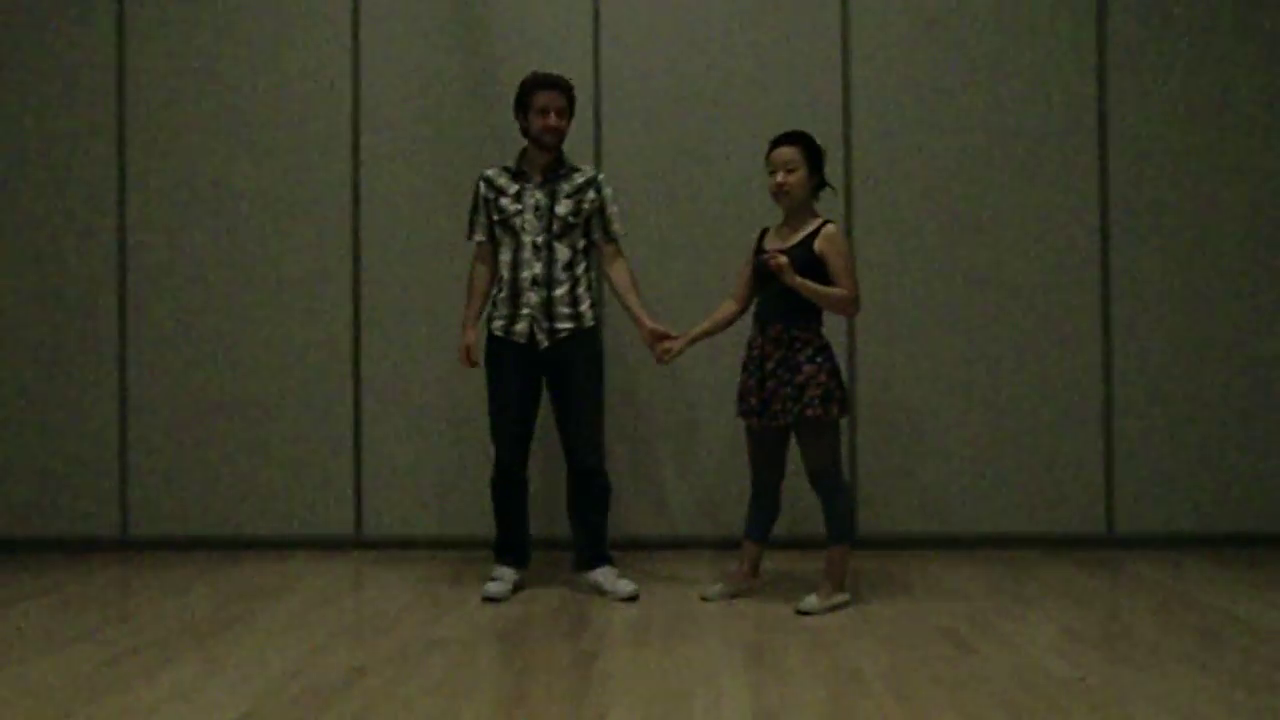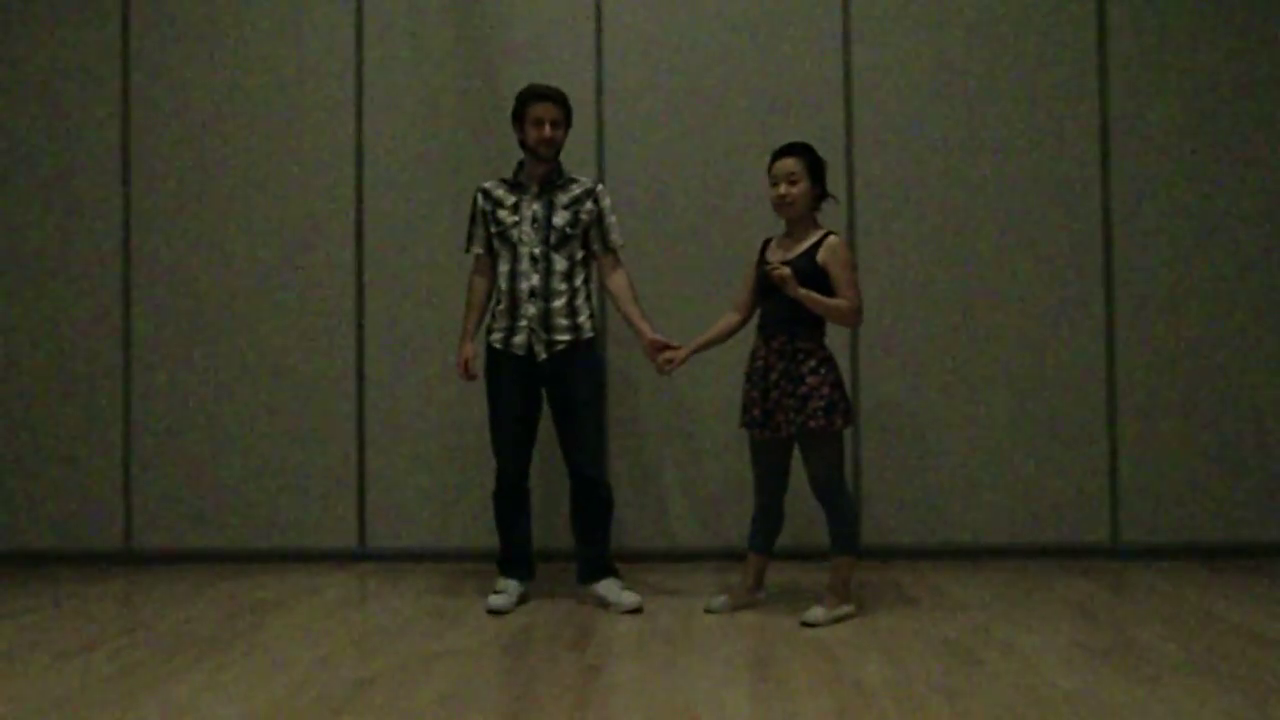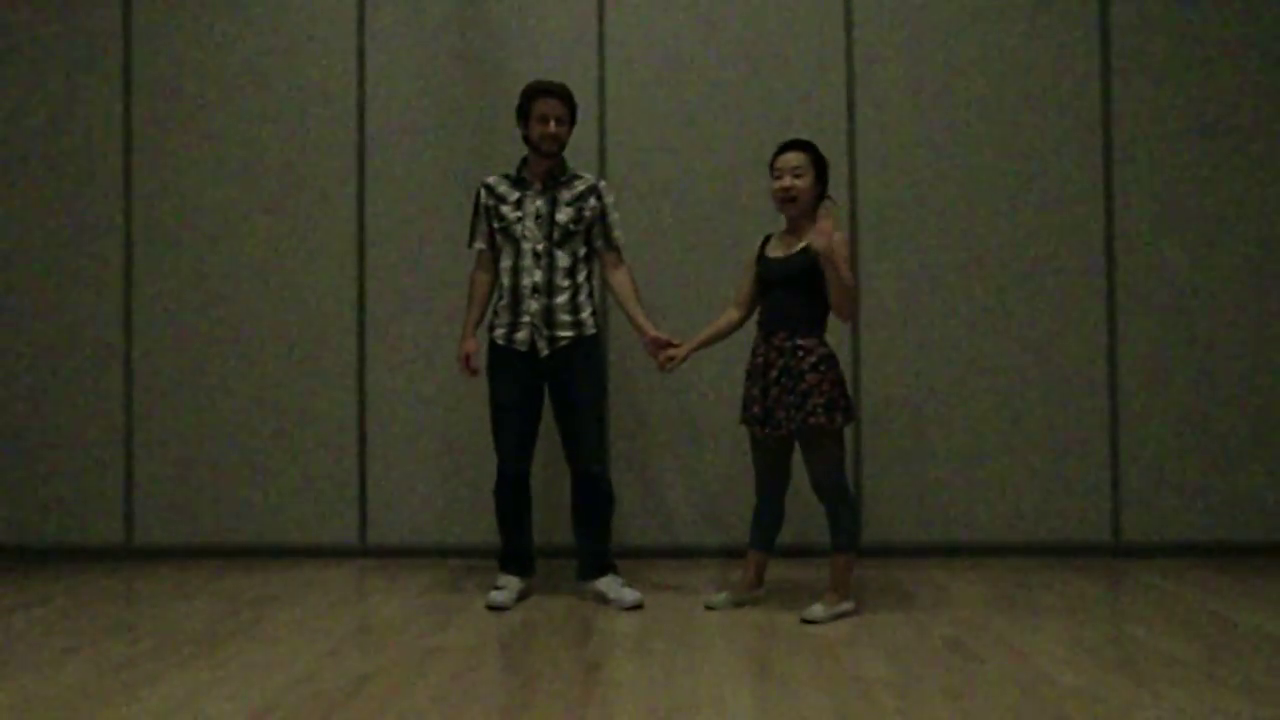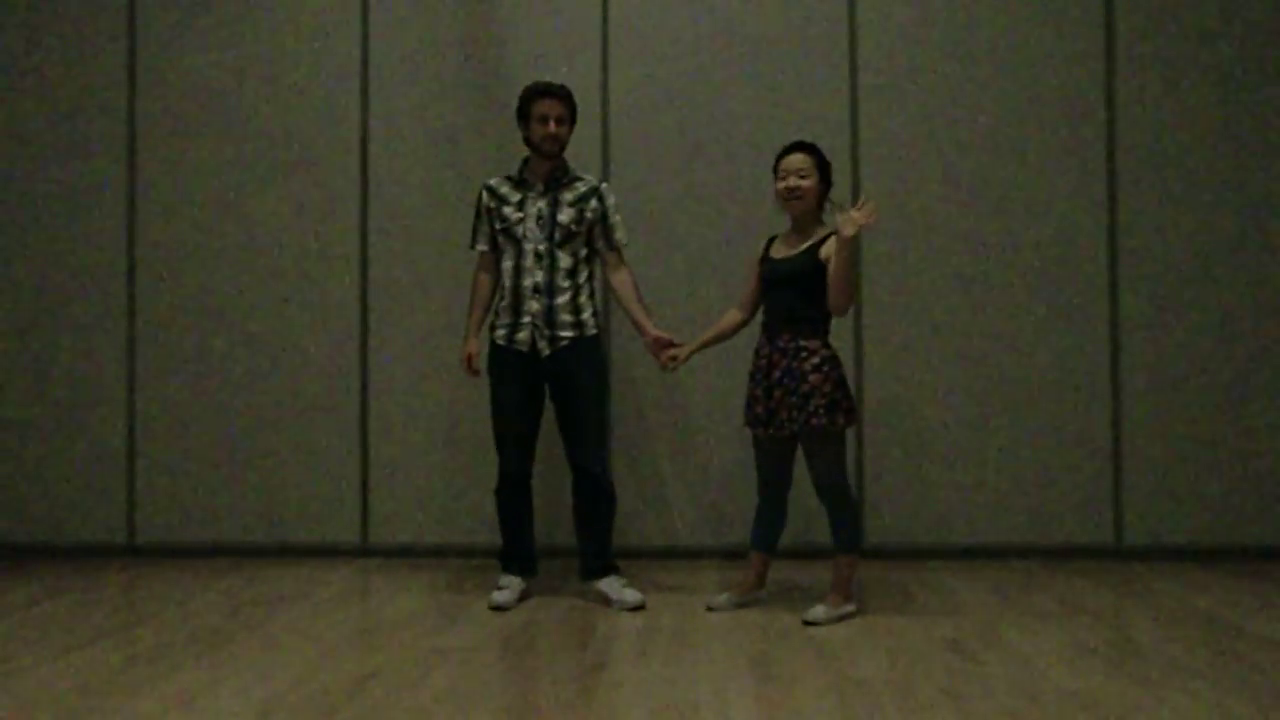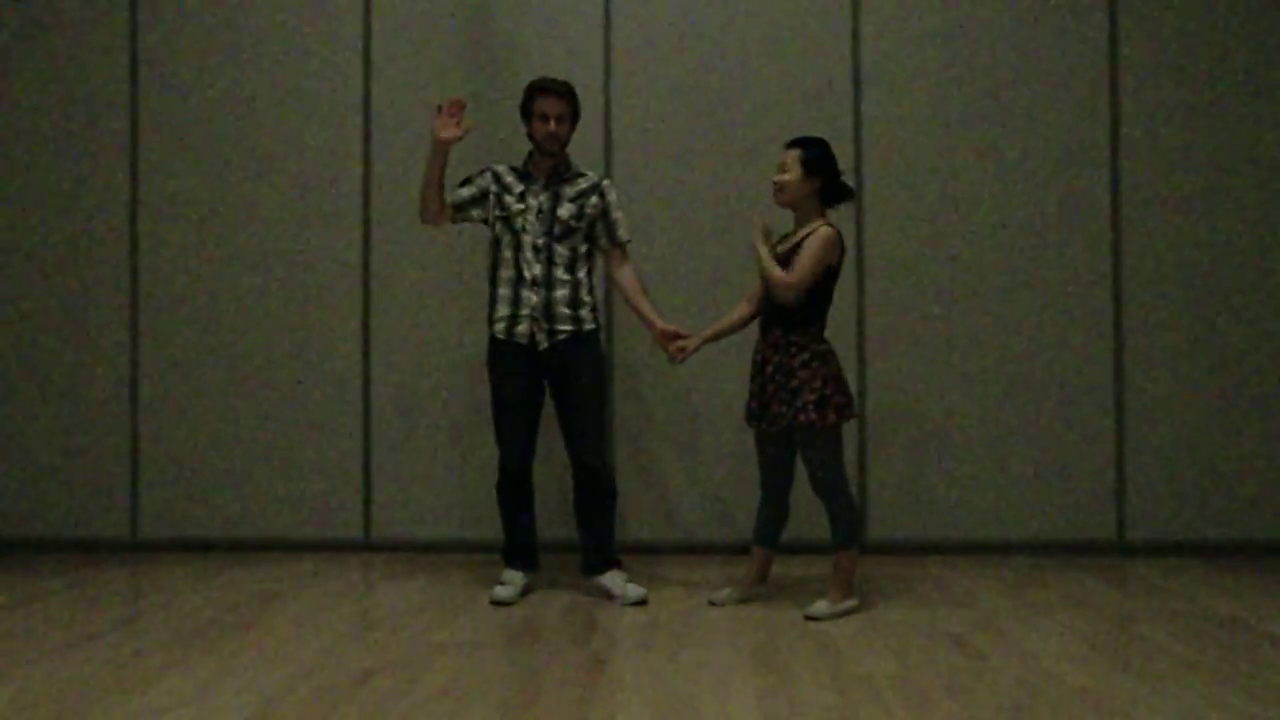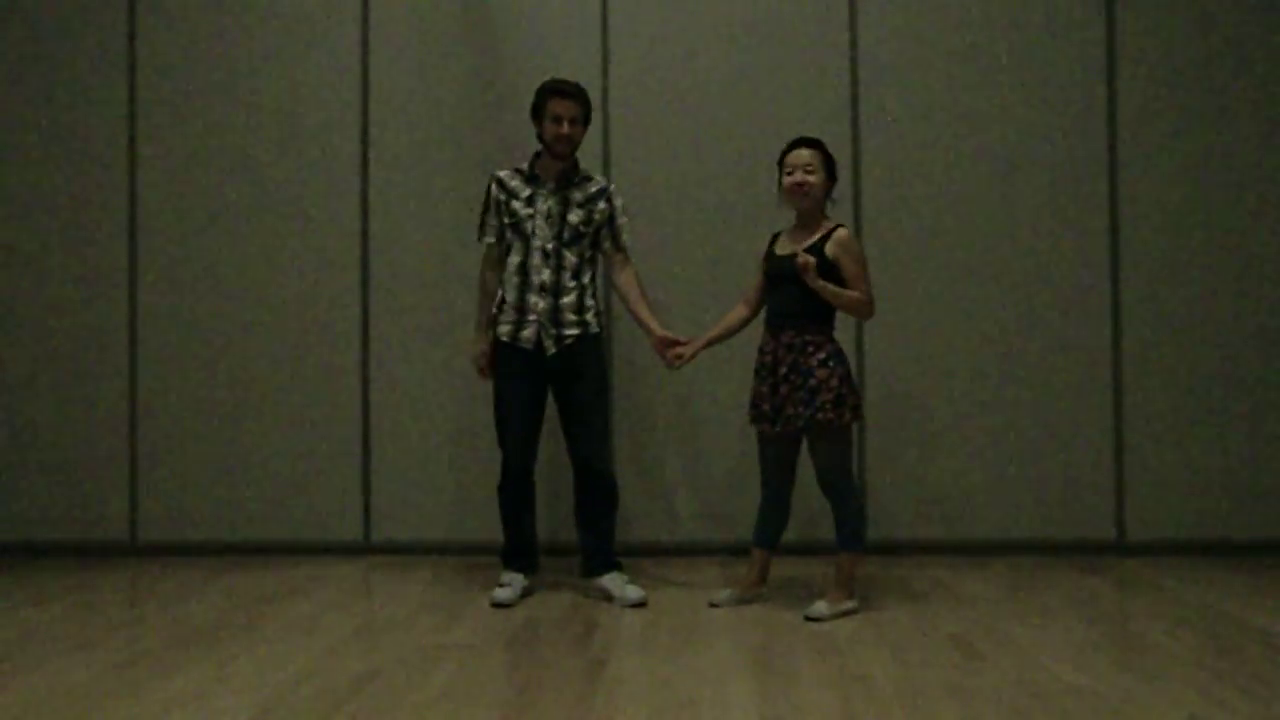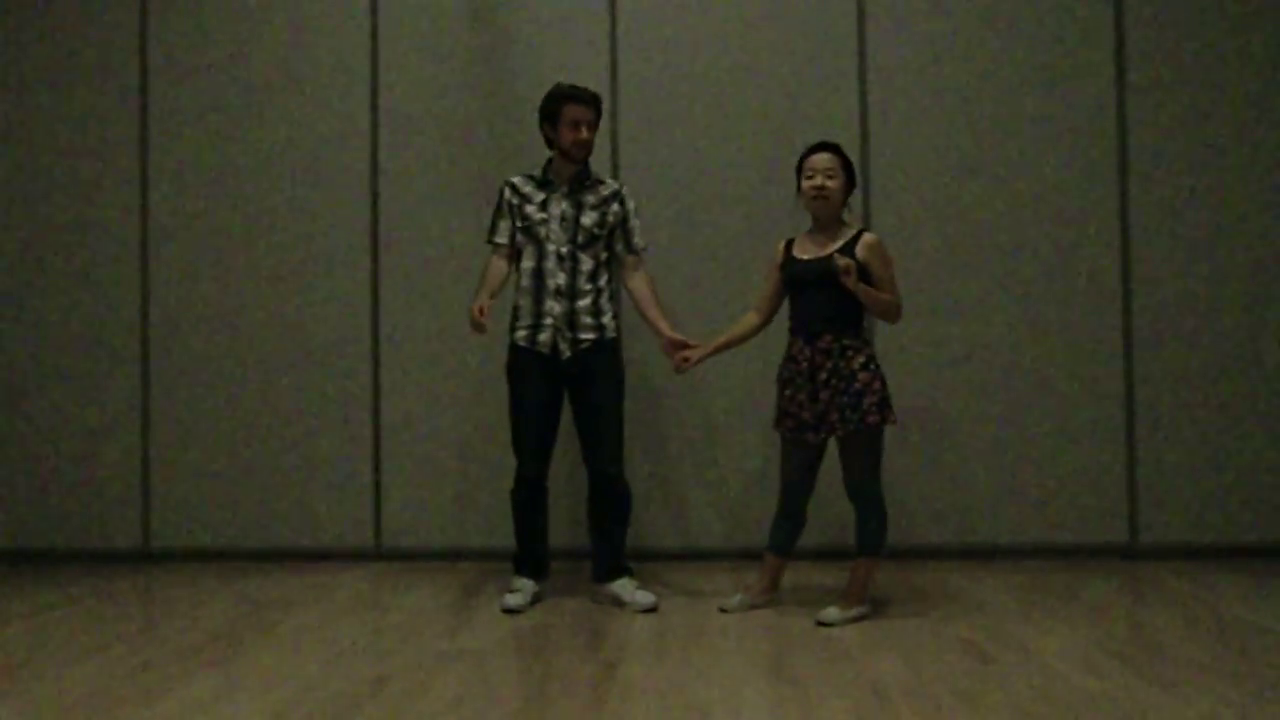
dt=0.7s
person 1, frame 1
left shoulder: (589, 185)
right shoulder: (492, 184)
left elbow: (612, 258)
right elbow: (483, 261)
left wrist: (643, 320)
right wrist: (469, 325)
left hip: (574, 336)
right hip: (509, 336)
left knee: (586, 455)
right knee: (509, 456)
left ankle: (595, 561)
right ankle: (509, 561)
person 1, frame 2
left shoulder: (588, 195)
right shoulder: (490, 196)
left elbow: (611, 269)
right elbow: (482, 273)
left wrist: (644, 330)
right wrist: (467, 338)
left hip: (574, 348)
right hip: (508, 350)
left knee: (588, 466)
right knee: (510, 468)
left ankle: (599, 573)
right ankle: (513, 574)
person 1, frame 3
left shoulder: (591, 192)
right shoulder: (493, 192)
left elbow: (613, 265)
right elbow: (484, 268)
left wrist: (646, 328)
right wrist: (468, 333)
left hip: (576, 343)
right hip: (511, 345)
left knee: (589, 463)
right knee: (511, 464)
left ankle: (598, 570)
right ankle: (514, 570)
person 1, frame 4
left shoulder: (593, 194)
right shoulder: (495, 193)
left elbow: (615, 267)
right elbow: (486, 269)
left wrist: (647, 328)
right wrist: (471, 334)
left hip: (577, 344)
right hip: (512, 345)
left knee: (590, 463)
right knee: (513, 464)
left ankle: (601, 570)
right ankle: (515, 570)
person 1, frame 5
left shoulder: (594, 189)
right shoulder: (496, 182)
left elbow: (618, 261)
right elbow: (433, 216)
left wrist: (654, 321)
right wrist: (440, 150)
left hip: (575, 338)
right hip: (511, 339)
left knee: (590, 457)
right knee: (514, 459)
left ankle: (603, 566)
right ankle: (518, 565)
person 1, frame 6
left shoulder: (600, 194)
right shoulder: (503, 185)
left elbow: (619, 266)
right elbow: (493, 263)
left wrist: (653, 328)
right wrist: (481, 331)
left hip: (579, 343)
right hip: (516, 342)
left knee: (593, 461)
right knee: (516, 461)
left ankle: (602, 567)
right ankle: (517, 567)
person 1, frame 7
left shoulder: (614, 197)
right shoulder: (517, 192)
left elbow: (632, 269)
right elbow: (502, 256)
left wrist: (664, 331)
right wrist: (482, 296)
left hip: (596, 347)
right hip: (532, 347)
left knee: (607, 466)
right knee: (530, 467)
left ankle: (612, 574)
right ankle: (529, 574)
person 2, frame 1
left shoulder: (827, 236)
right shoulder: (764, 238)
left elbow: (849, 303)
right elbow: (736, 304)
left wrist: (794, 279)
right wrist: (685, 340)
left hip: (807, 360)
right hip: (762, 360)
left knee: (824, 474)
right knee: (763, 477)
left ankle: (836, 582)
right ankle: (746, 571)
person 2, frame 2
left shoulder: (830, 246)
right shoulder: (766, 249)
left elbow: (852, 313)
right elbow: (738, 314)
left wrist: (797, 290)
right wrist: (687, 351)
left hip: (810, 372)
right hip: (766, 371)
left knee: (828, 486)
right knee: (767, 488)
left ankle: (840, 594)
right ankle: (750, 584)
person 2, frame 3
left shoulder: (829, 240)
right shoulder: (766, 246)
left elbow: (847, 308)
right elbow: (739, 310)
left wrist: (825, 255)
right wrist: (688, 348)
left hip: (810, 366)
right hip: (766, 366)
left knee: (829, 482)
right knee: (768, 485)
left ankle: (840, 592)
right ankle: (751, 581)
person 2, frame 4
left shoulder: (831, 244)
right shoulder: (771, 247)
left elbow: (839, 304)
right elbow: (742, 309)
left wrist: (844, 240)
right wrist: (691, 347)
left hip: (813, 368)
right hip: (769, 367)
left knee: (830, 483)
right knee: (770, 486)
left ankle: (843, 593)
right ankle: (753, 582)
person 2, frame 5
left shoulder: (823, 237)
right shoulder: (788, 240)
left elbow: (787, 290)
right elbow: (754, 303)
left wrist: (761, 246)
right wrist: (699, 339)
left hip: (807, 366)
right hip: (772, 364)
left knee: (828, 480)
right knee: (773, 481)
left ankle: (844, 588)
right ankle: (755, 577)
person 2, frame 6
left shoulder: (839, 240)
right shoulder: (774, 243)
left elbow: (865, 306)
right elbow: (749, 306)
left wrist: (817, 281)
right wrist: (697, 345)
left hip: (819, 365)
right hip: (774, 366)
left knee: (836, 481)
right knee: (774, 483)
left ankle: (844, 590)
right ankle: (754, 580)
person 2, frame 7
left shoulder: (865, 244)
right shoulder: (787, 251)
left elbow: (893, 311)
right elbow: (760, 315)
left wrist: (855, 285)
right wrist: (704, 351)
left hip: (852, 371)
right hip: (800, 373)
left knee: (862, 487)
right knee: (793, 487)
left ankle: (857, 594)
right ankle: (766, 585)
